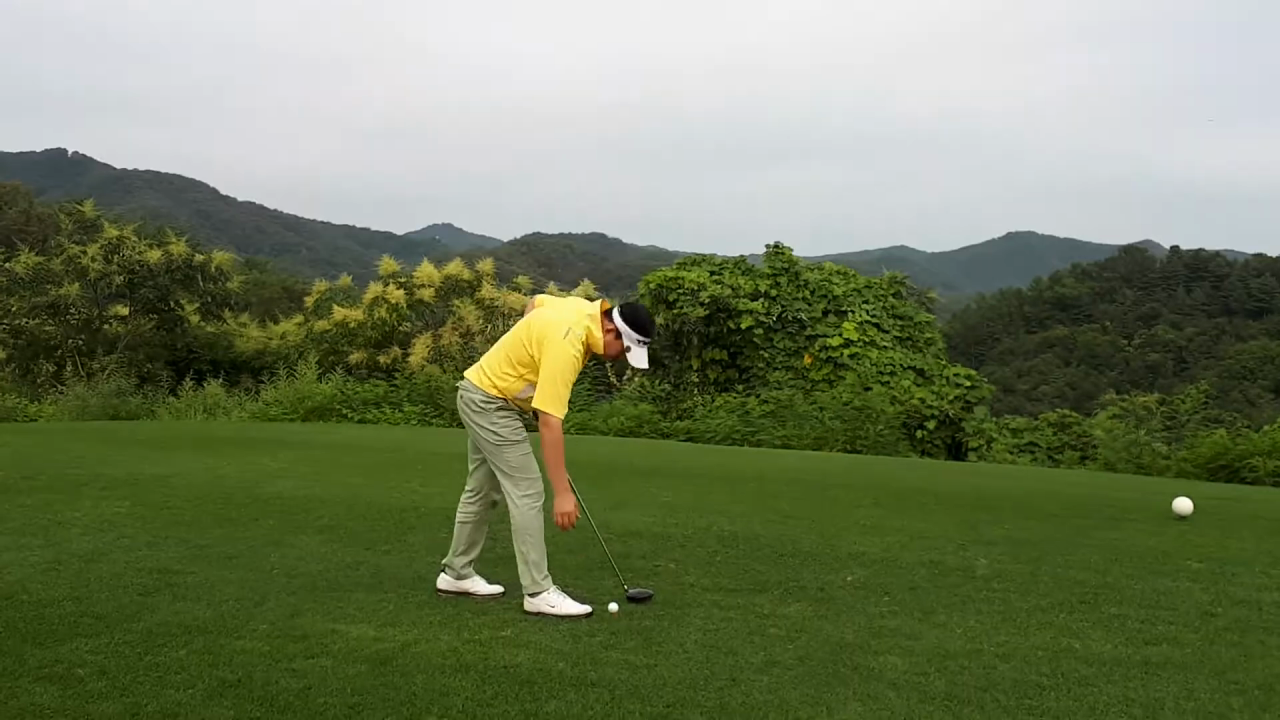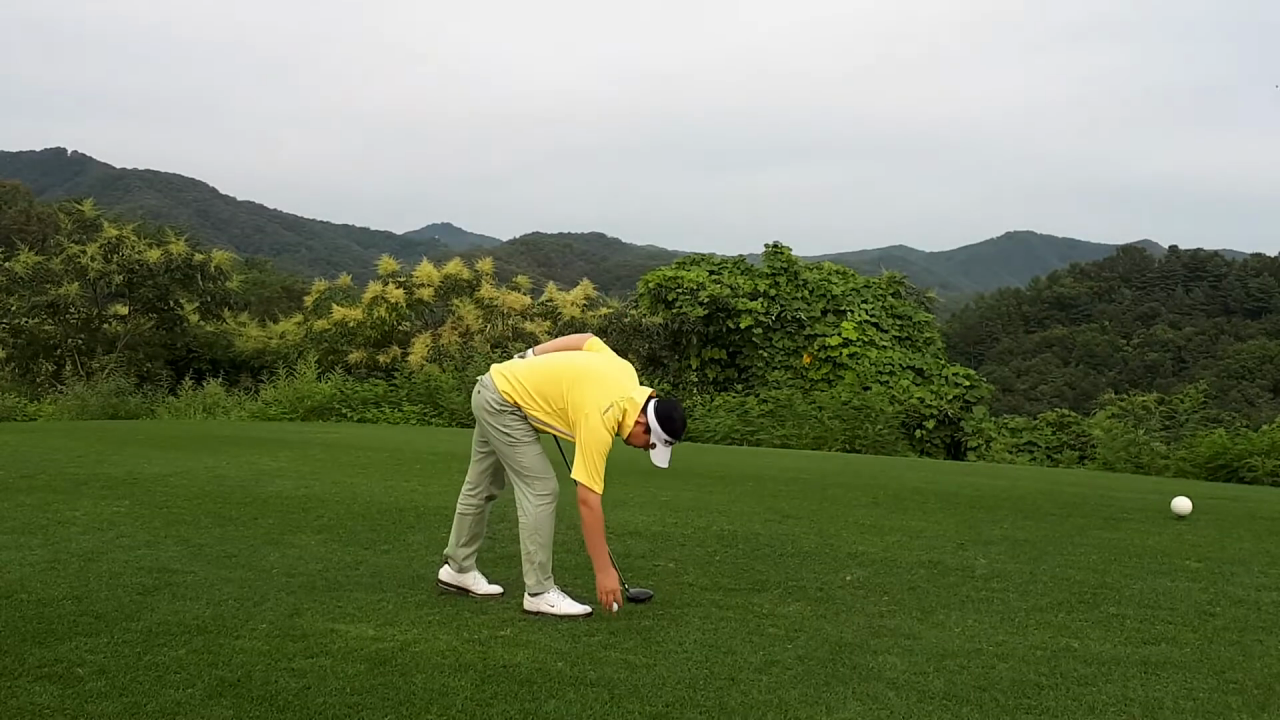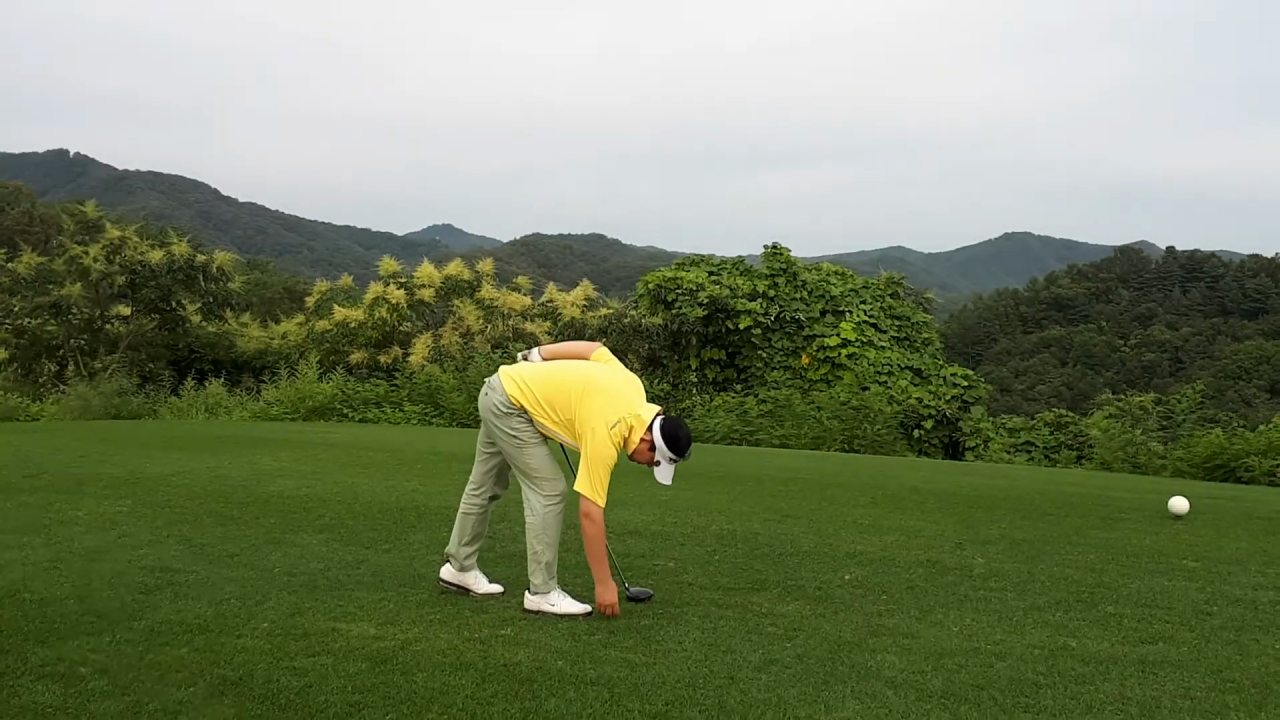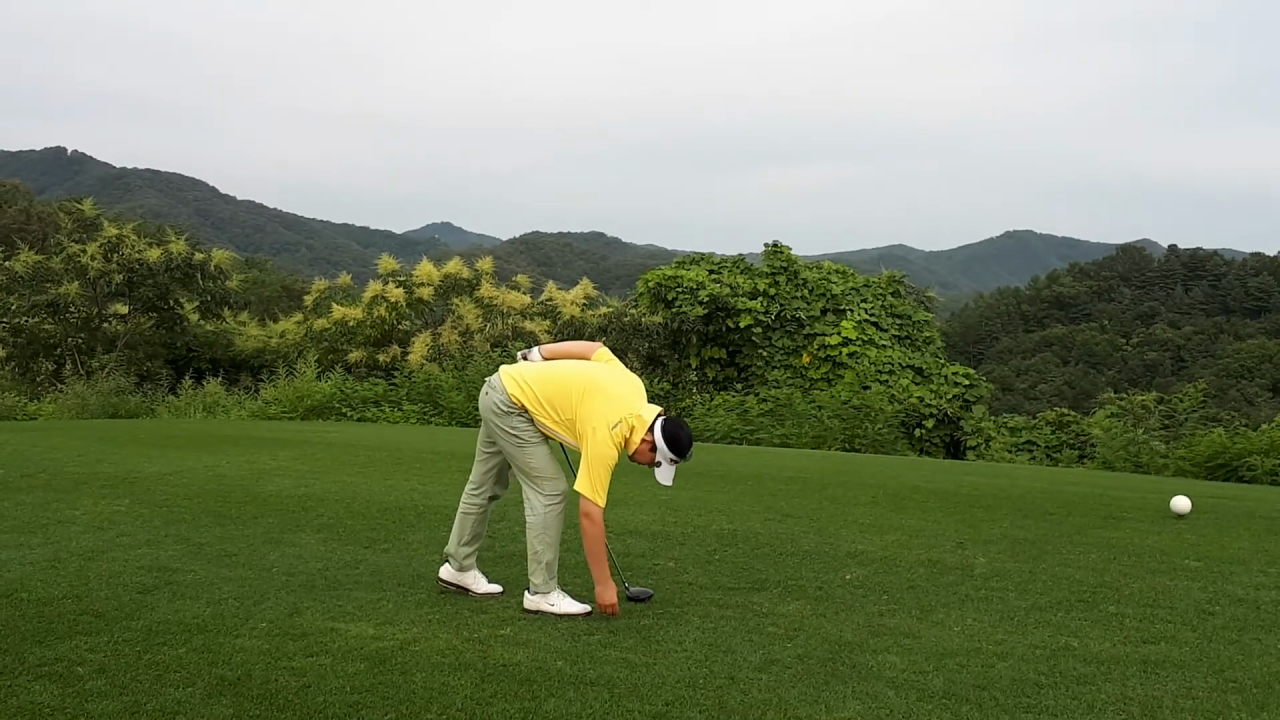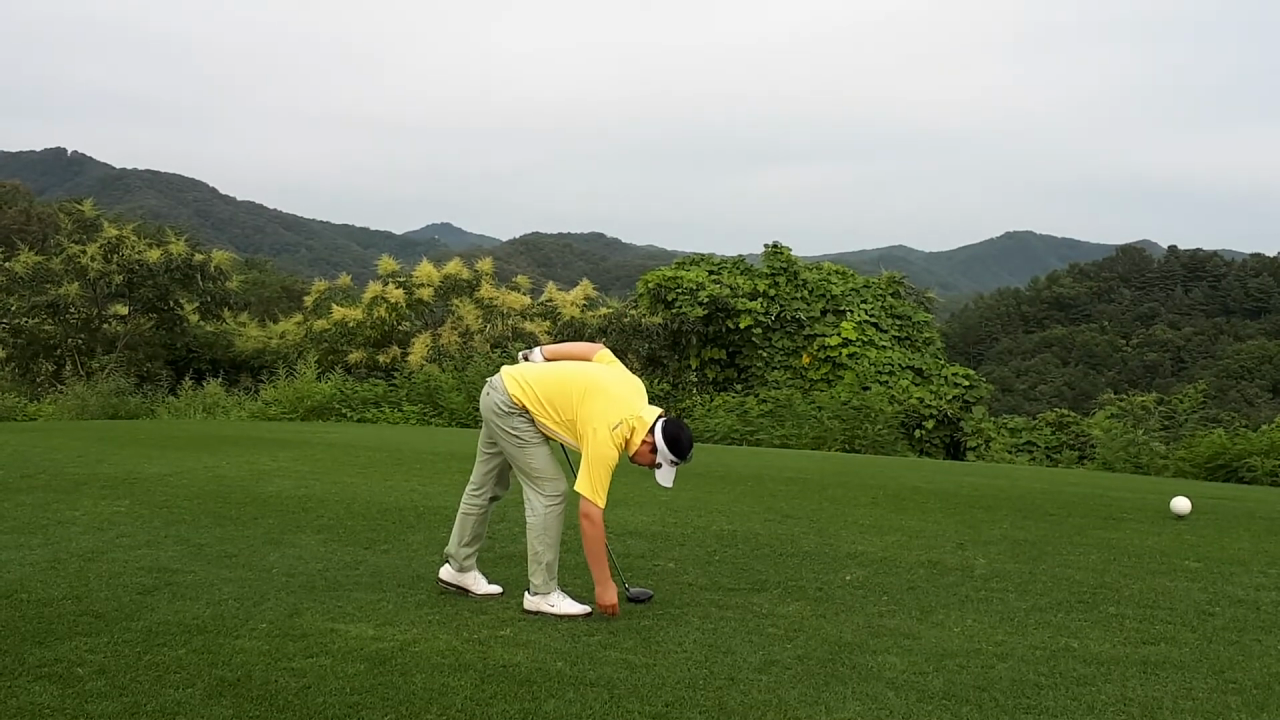
dt=0.4s
person 1, frame 1
left shoulder: (578, 309)
right shoulder: (566, 344)
left elbow: (536, 303)
right elbow: (549, 421)
right wrist: (562, 491)
left hip: (485, 393)
right hip: (489, 400)
left knee: (483, 490)
right knee: (526, 490)
left ankle: (456, 573)
right ankle: (539, 593)
person 1, frame 2
left shoulder: (627, 375)
right shoulder: (599, 420)
left elbow: (586, 339)
right elbow: (587, 500)
left wrist: (533, 356)
right wrist: (604, 570)
left hip: (496, 387)
right hip: (504, 403)
left knee: (482, 485)
right knee: (541, 491)
left ankle: (458, 568)
right ankle: (539, 592)
person 1, frame 3
left shoulder: (632, 388)
right shoulder: (605, 435)
left elbow: (595, 349)
right elbow: (590, 513)
left wrist: (536, 356)
right wrist: (604, 584)
left hip: (503, 389)
right hip: (510, 404)
left knee: (486, 486)
right knee: (549, 491)
left ankle: (459, 566)
right ankle: (542, 591)
person 1, frame 4
left shoulder: (634, 389)
right shoulder: (606, 436)
left elbow: (596, 348)
right elbow: (590, 513)
left wrist: (537, 355)
right wrist: (604, 584)
left hip: (504, 388)
right hip: (510, 403)
left knee: (485, 486)
right knee: (549, 491)
left ankle: (458, 566)
right ankle: (542, 592)
person 1, frame 5
left shoulder: (635, 391)
right shoulder: (607, 437)
left elbow: (597, 350)
right elbow: (590, 515)
left wrist: (538, 355)
right wrist: (604, 585)
left hip: (504, 390)
right hip: (511, 403)
left knee: (486, 487)
right knee: (550, 493)
left ankle: (459, 567)
right ankle: (542, 593)
